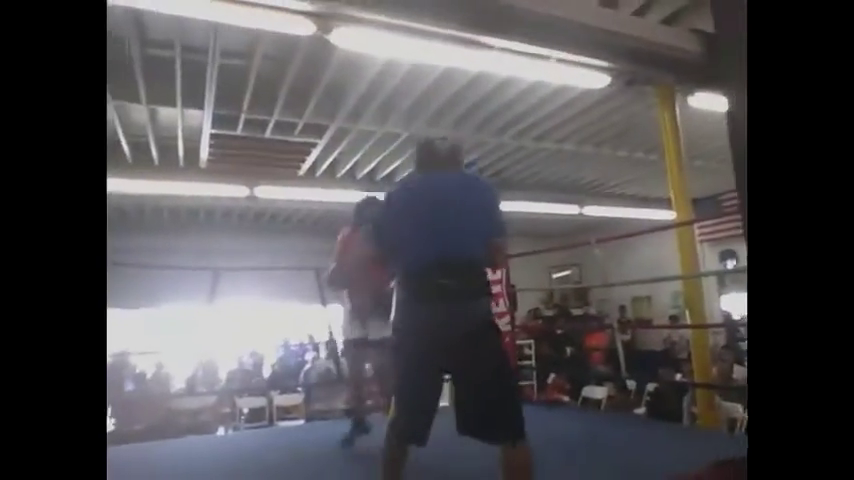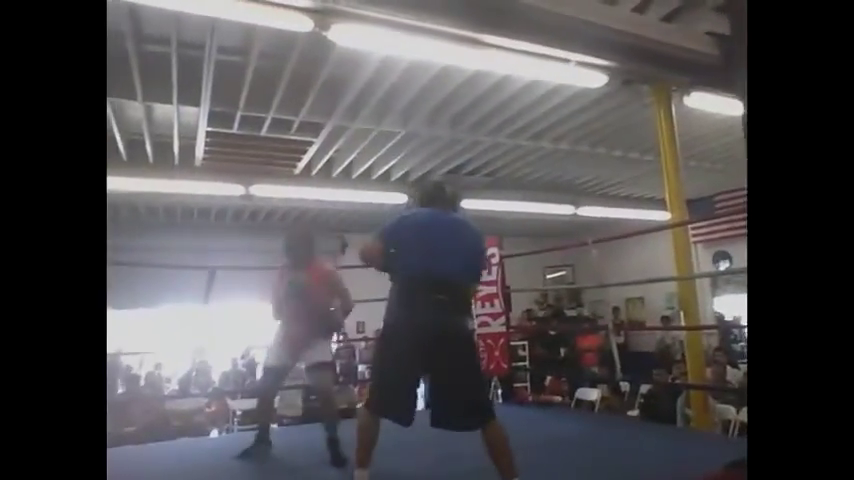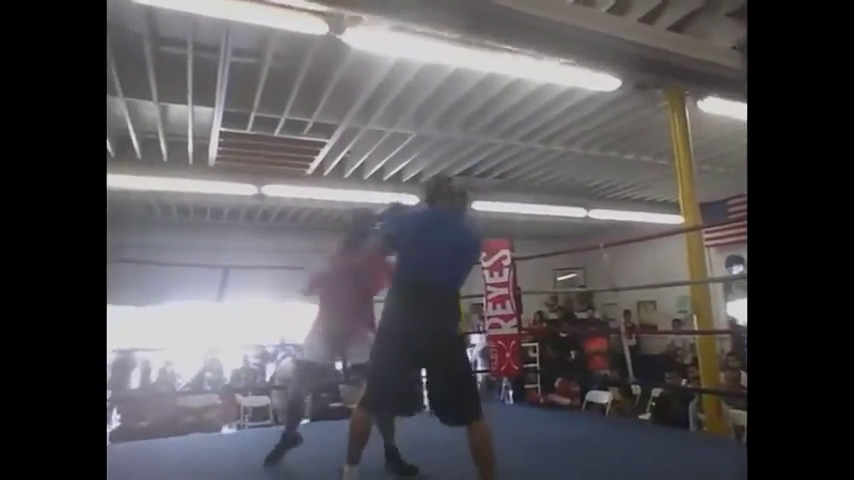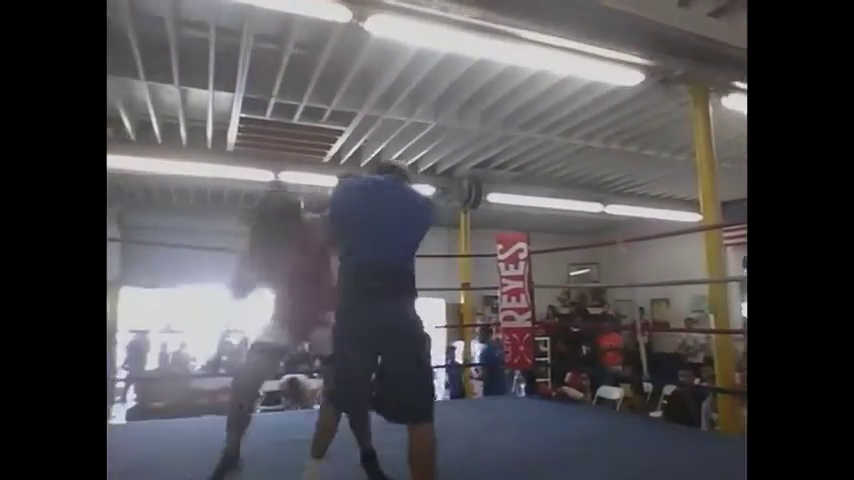
dt=1s
person 1, frame 1
left shoulder: (397, 197)
right shoulder: (480, 189)
left elbow: (384, 258)
right elbow: (497, 255)
left hip: (415, 317)
right hip: (470, 311)
left knee: (404, 424)
right knee: (509, 428)
person 1, frame 2
left shoulder: (407, 221)
right shoulder: (471, 234)
left elbow: (369, 253)
right elbow: (470, 291)
left hip: (405, 320)
right hip: (453, 323)
left knee: (374, 405)
right knee: (483, 415)
person 1, frame 3
left shoulder: (411, 218)
right shoulder: (471, 238)
left elbow: (380, 247)
left hip: (400, 321)
right hip: (443, 326)
left knee: (369, 403)
right knee: (472, 414)
person 1, frame 4
left shoulder: (349, 191)
right shoulder: (422, 205)
left elbow: (334, 238)
left hip: (355, 305)
right hip: (398, 308)
left knee: (340, 397)
right knee: (418, 413)
person 2, frame 1
right shoulder: (348, 237)
right elbow: (335, 278)
left hip: (381, 309)
right hip: (357, 310)
left knee: (382, 369)
right knee: (354, 369)
right ankle: (358, 422)
person 2, frame 2
left shoulder: (325, 272)
right shoulder: (286, 273)
left elbow: (347, 301)
right elbow: (278, 311)
left wrist: (335, 316)
right wrist: (289, 293)
left hip: (316, 337)
right hip: (288, 336)
left knee: (324, 389)
right knee: (265, 390)
left ankle: (333, 442)
right ankle: (262, 439)
person 2, frame 3
left shoulder: (375, 261)
right shoulder: (336, 257)
right elbow: (310, 290)
right wrist: (336, 270)
left hip: (359, 332)
right hip: (326, 330)
right knee: (297, 391)
left ankle: (391, 453)
right ankle: (288, 437)
person 2, frame 4
left shoulder: (317, 230)
right shoulder: (261, 240)
right elbow: (240, 287)
left hip: (323, 316)
right hip: (285, 318)
right knee: (244, 381)
right ankle: (230, 455)
